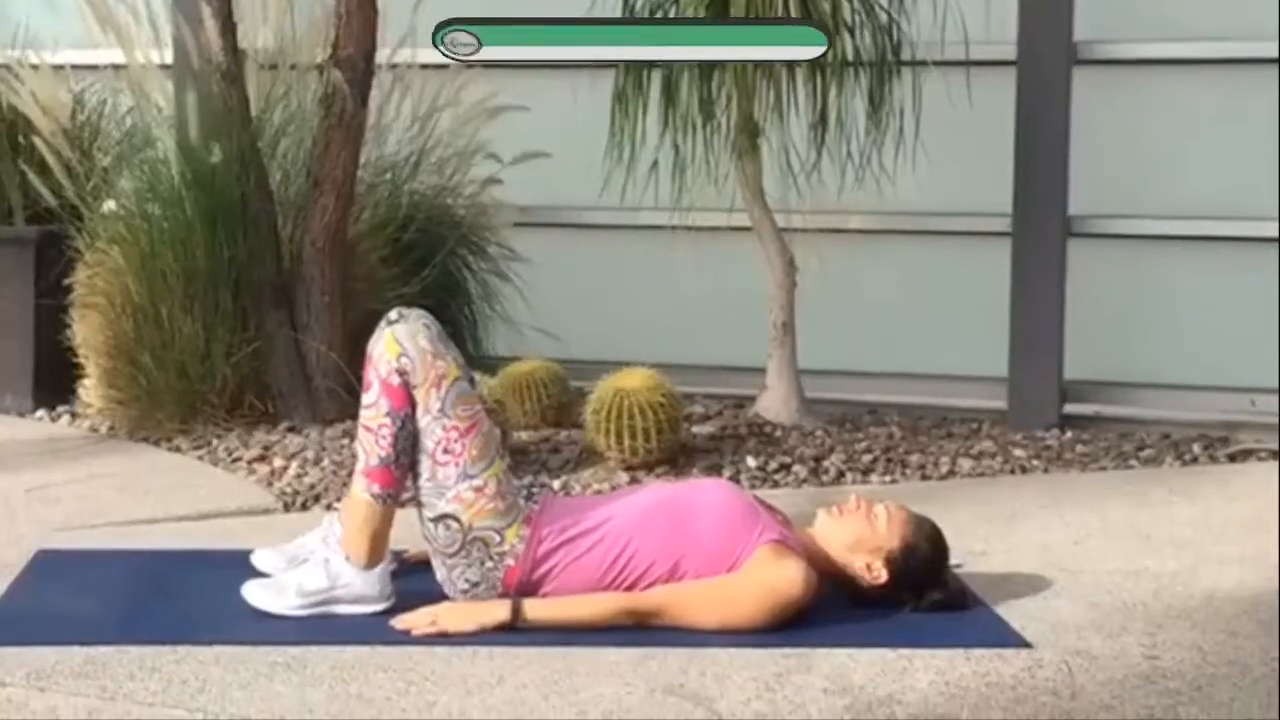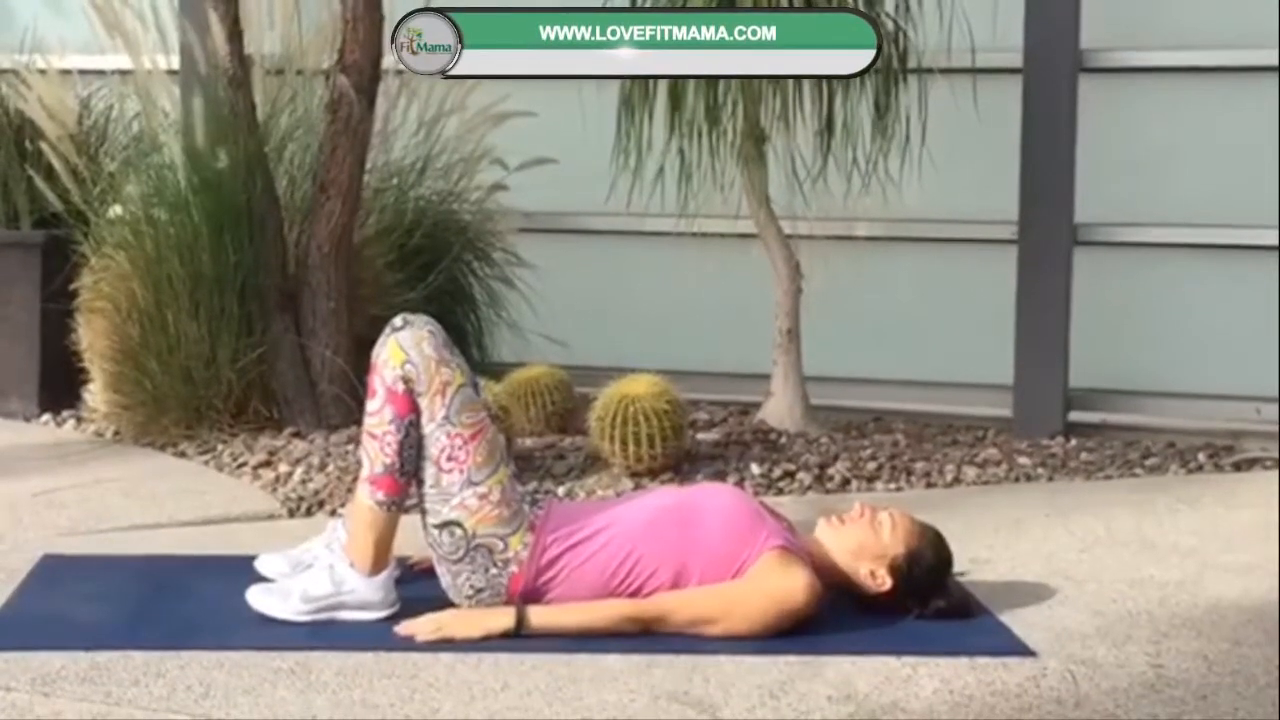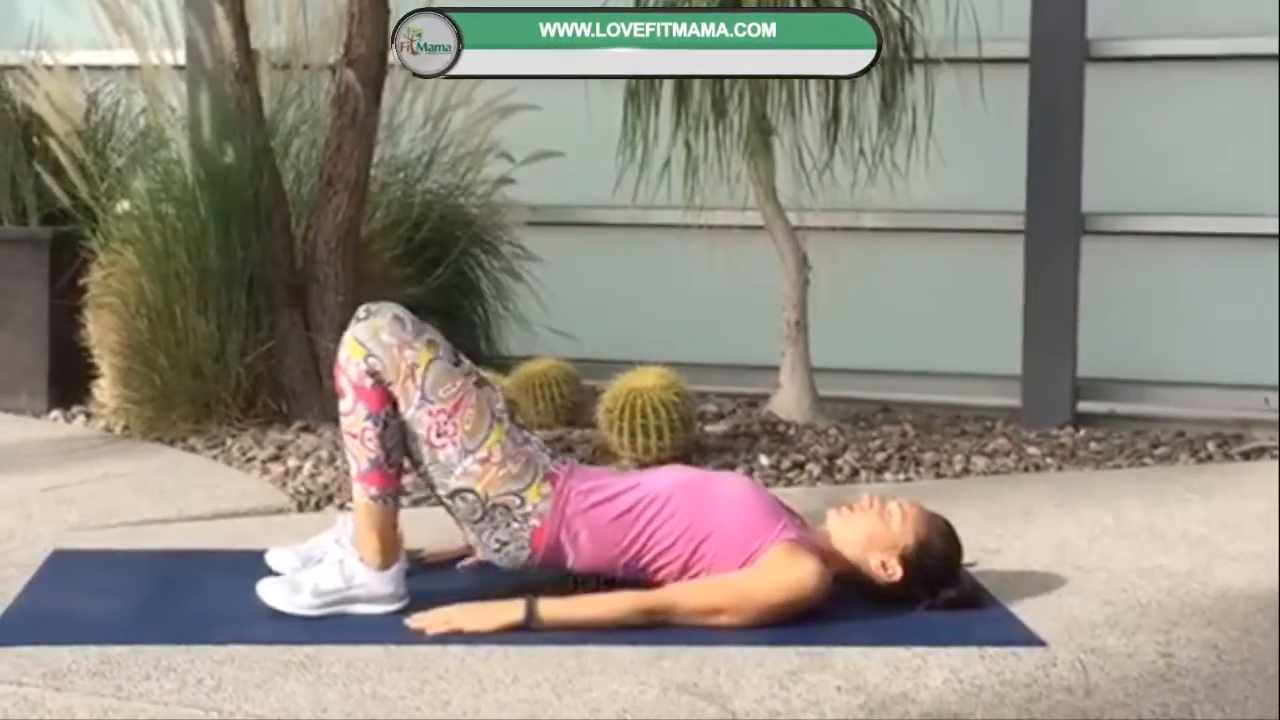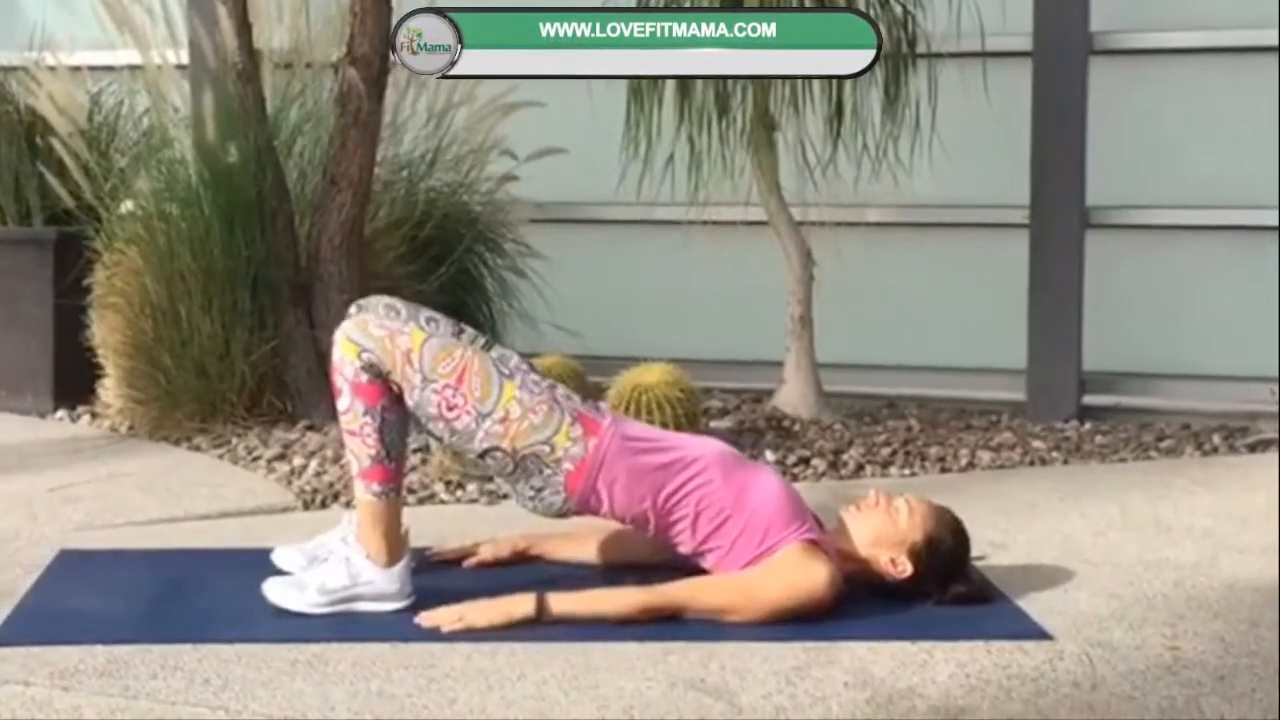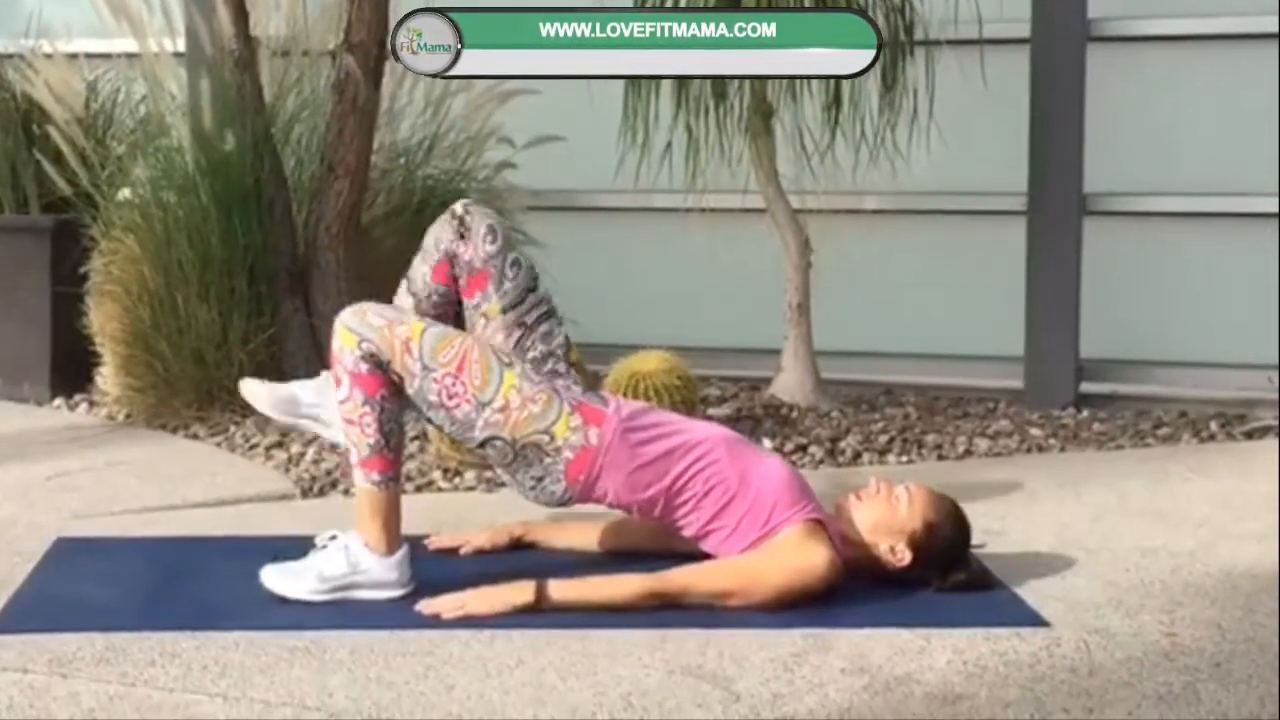
dt=1s
person 1, frame 1
left shoulder: (787, 580)
right shoulder: (775, 535)
left elbow: (640, 608)
left wrist: (497, 611)
left hip: (503, 562)
right hip: (534, 529)
left knee: (407, 342)
right knee: (410, 340)
left ankle: (354, 571)
right ankle: (347, 536)
person 1, frame 2
left shoulder: (793, 587)
right shoulder: (779, 544)
left elbow: (646, 614)
left wrist: (501, 619)
left hip: (507, 567)
right hip: (537, 535)
left knee: (412, 344)
right knee: (415, 349)
left ankle: (358, 578)
right ankle: (351, 542)
person 1, frame 3
left shoulder: (802, 576)
right shoulder: (791, 539)
left elbow: (658, 608)
left wrist: (509, 613)
left hip: (534, 514)
right hip: (555, 494)
left knee: (376, 334)
right knee: (390, 335)
left ankle: (369, 571)
right ankle: (362, 538)
person 1, frame 4
left shoulder: (811, 578)
right shoulder: (801, 543)
left elbow: (662, 601)
right elbow: (657, 537)
left wrist: (521, 605)
right wrist: (522, 544)
left hip: (572, 457)
right hip: (590, 438)
left knee: (364, 338)
right knee: (378, 321)
left ankle: (375, 568)
right ankle: (367, 535)
person 1, frame 5
left shoulder: (812, 560)
right shoulder: (805, 527)
left elbow: (662, 586)
right elbow: (663, 523)
left wrist: (522, 593)
right wrist: (517, 532)
left hip: (571, 445)
right hip: (586, 416)
left knee: (362, 326)
right knee: (469, 225)
left ankle: (374, 556)
right ankle: (345, 401)
